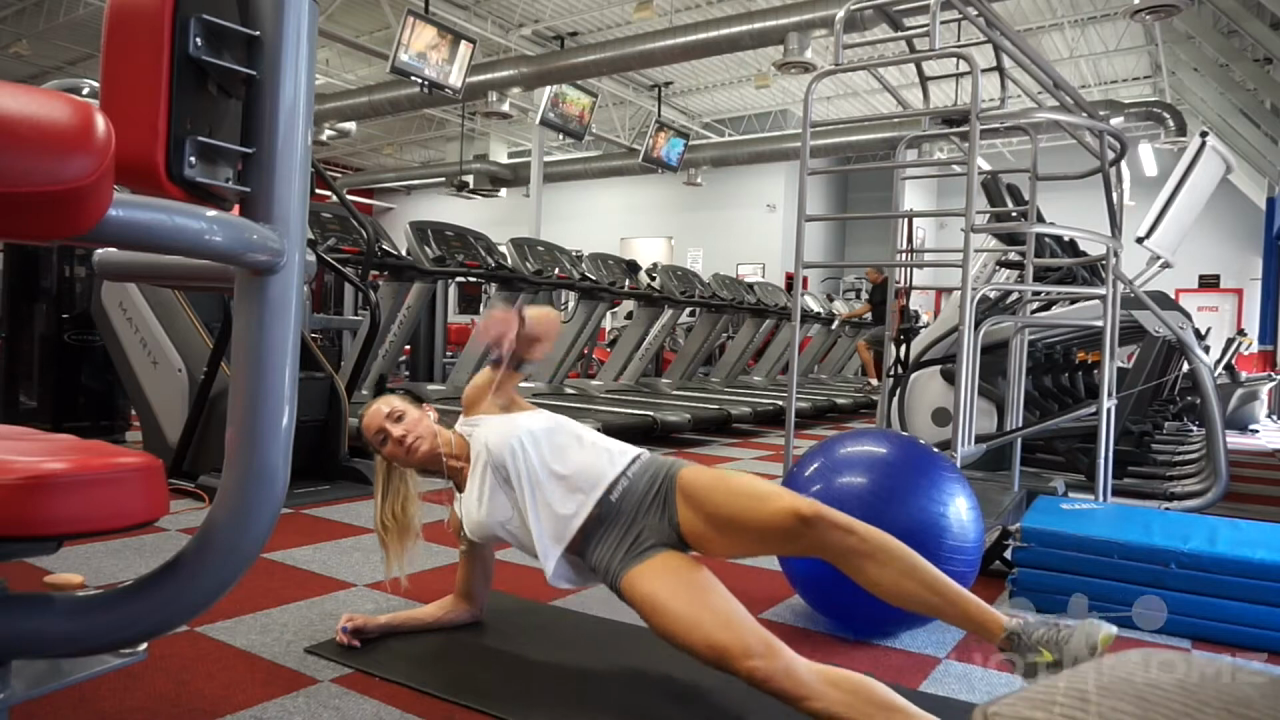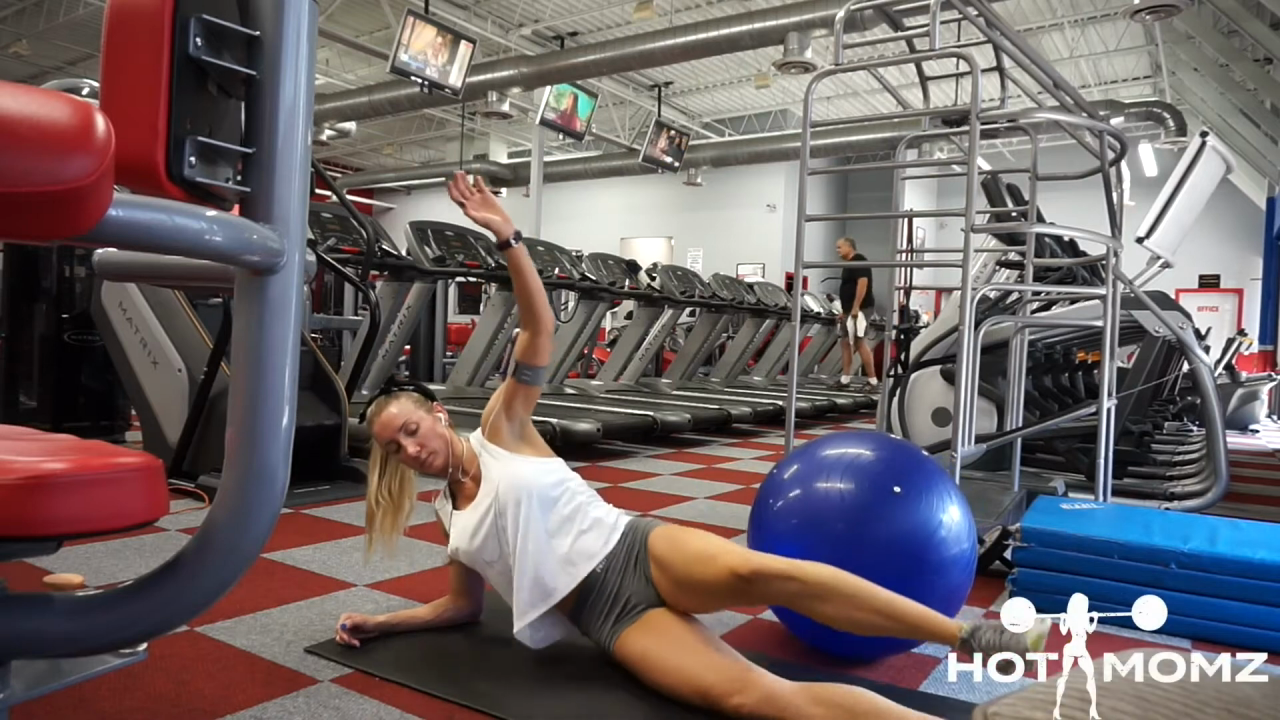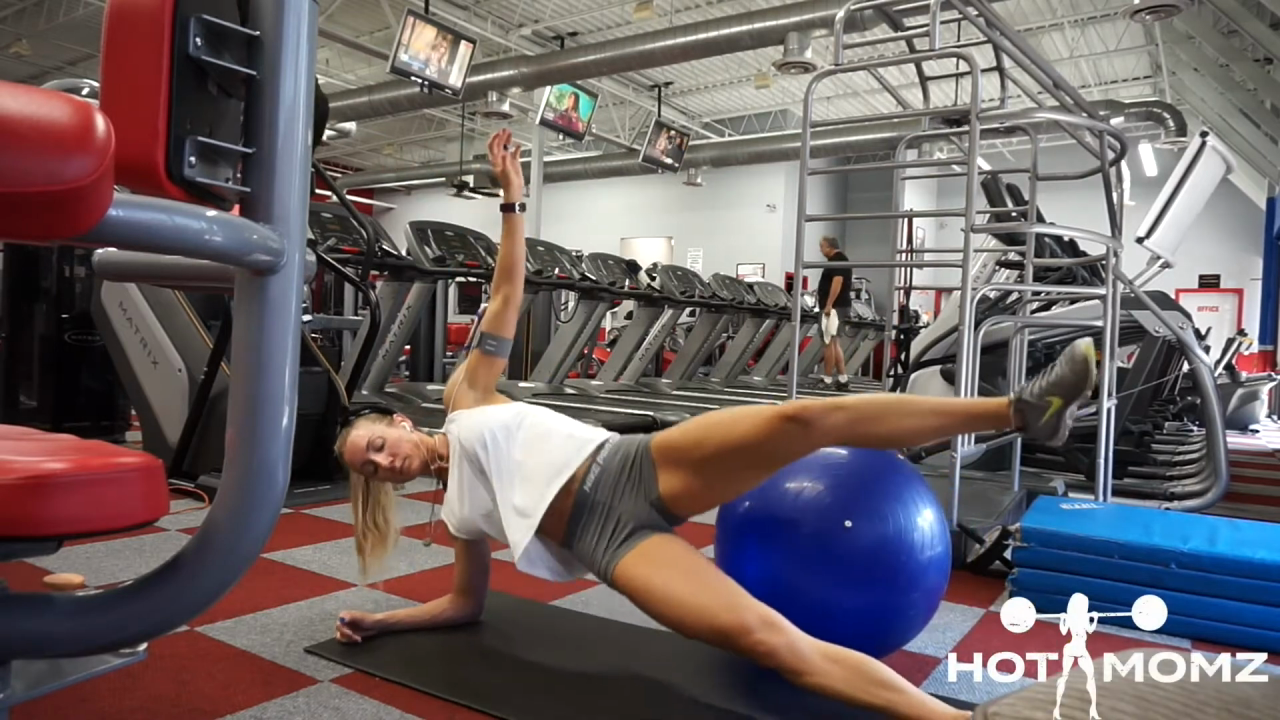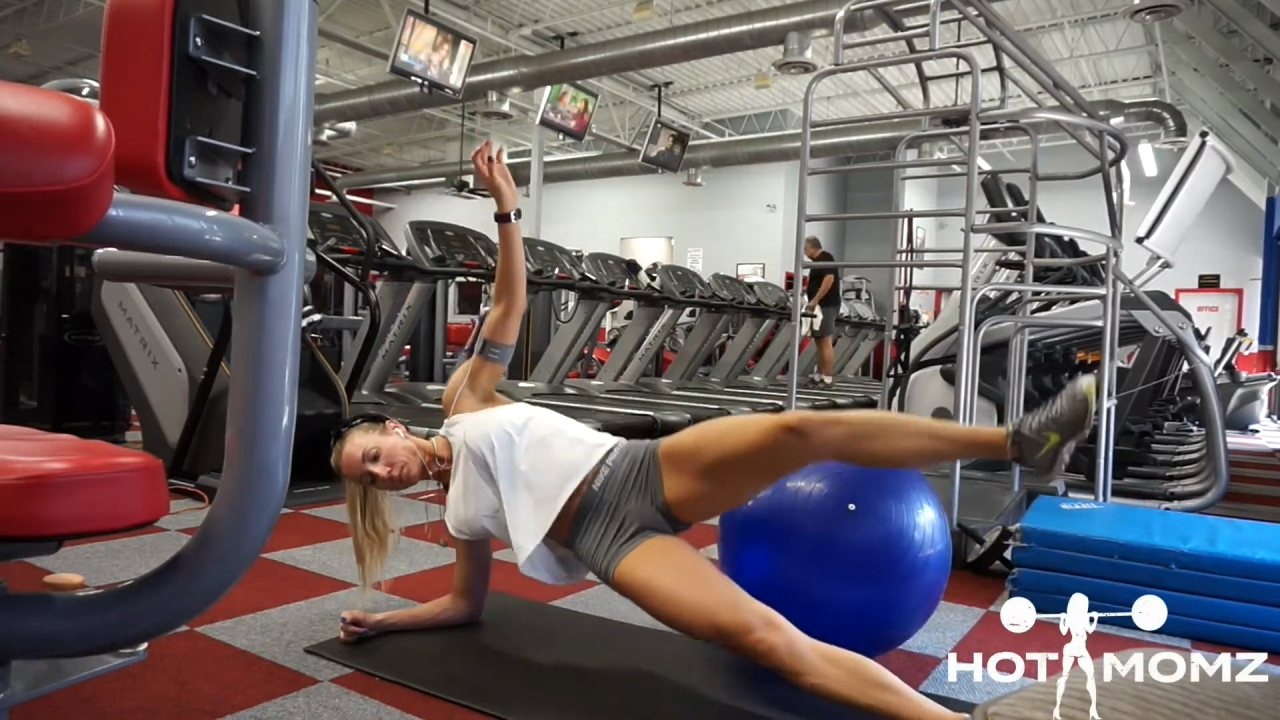
dt=1s
person 1, frame 1
left shoulder: (482, 400)
right shoulder: (465, 511)
left elbow: (550, 325)
right elbow: (465, 605)
left wrist: (514, 327)
right wrist: (379, 623)
left hip: (655, 485)
right hip: (626, 551)
left knee: (817, 521)
left ankle: (1013, 634)
person 1, frame 2
left shoulder: (500, 429)
right shoulder: (454, 520)
left elbow: (540, 326)
right elbow: (462, 606)
left wrist: (507, 237)
right wrist: (378, 622)
left hip: (638, 551)
right hip: (611, 617)
left knee: (757, 571)
left ankle: (973, 638)
person 1, frame 3
left shoulder: (464, 395)
right shoulder: (459, 507)
left elbow: (508, 294)
right elbow: (466, 604)
left wrist: (511, 196)
right wrist: (378, 621)
left hip: (639, 468)
right hip: (611, 534)
left knee: (804, 420)
right knee: (767, 639)
left ankle: (1016, 408)
person 1, frame 4
left shoulder: (462, 398)
right shoulder: (459, 511)
left elbow: (511, 301)
right elbow: (466, 603)
left wrist: (505, 206)
right wrist: (379, 620)
left hip: (643, 470)
right hip: (613, 537)
left knee: (801, 431)
right knee: (769, 639)
left ankle: (1016, 438)
